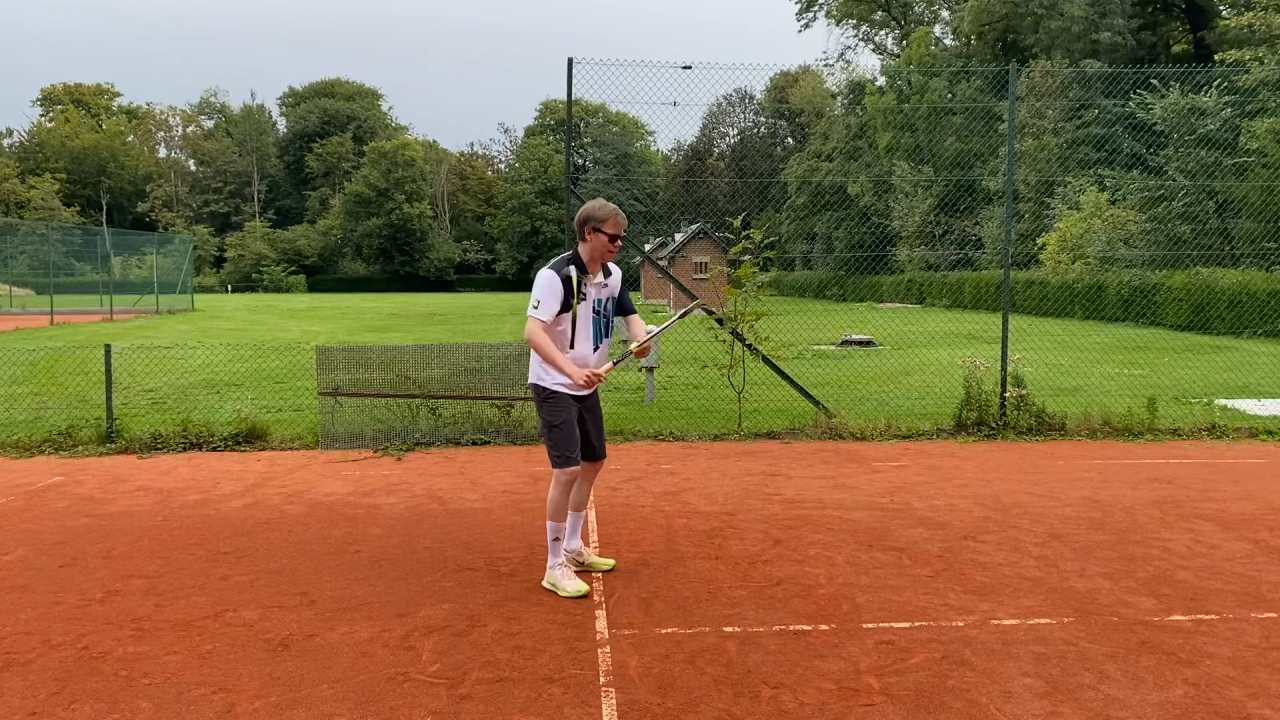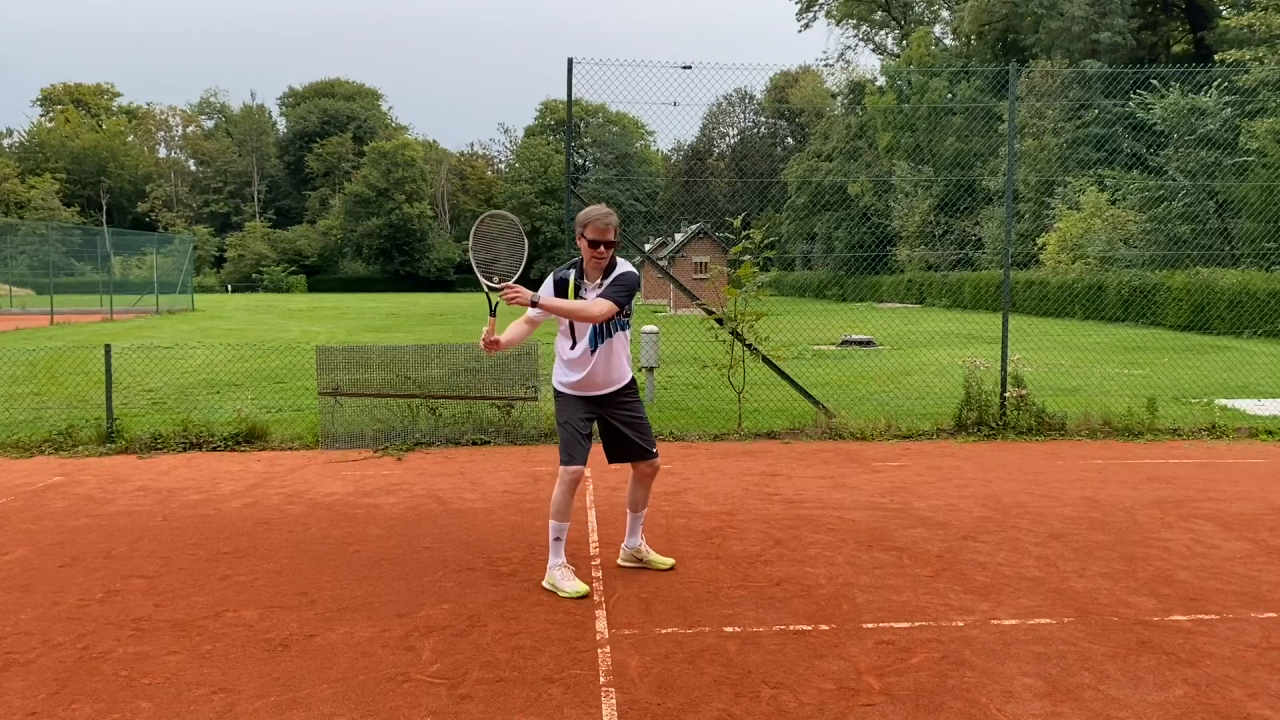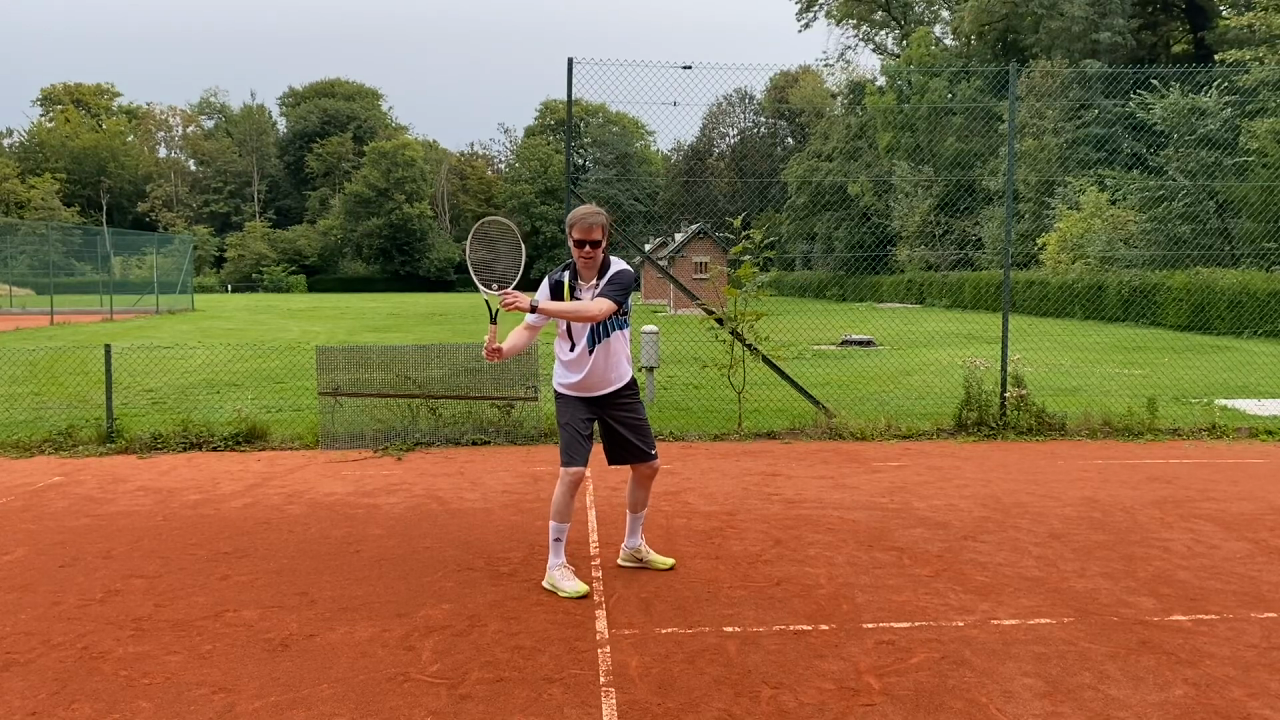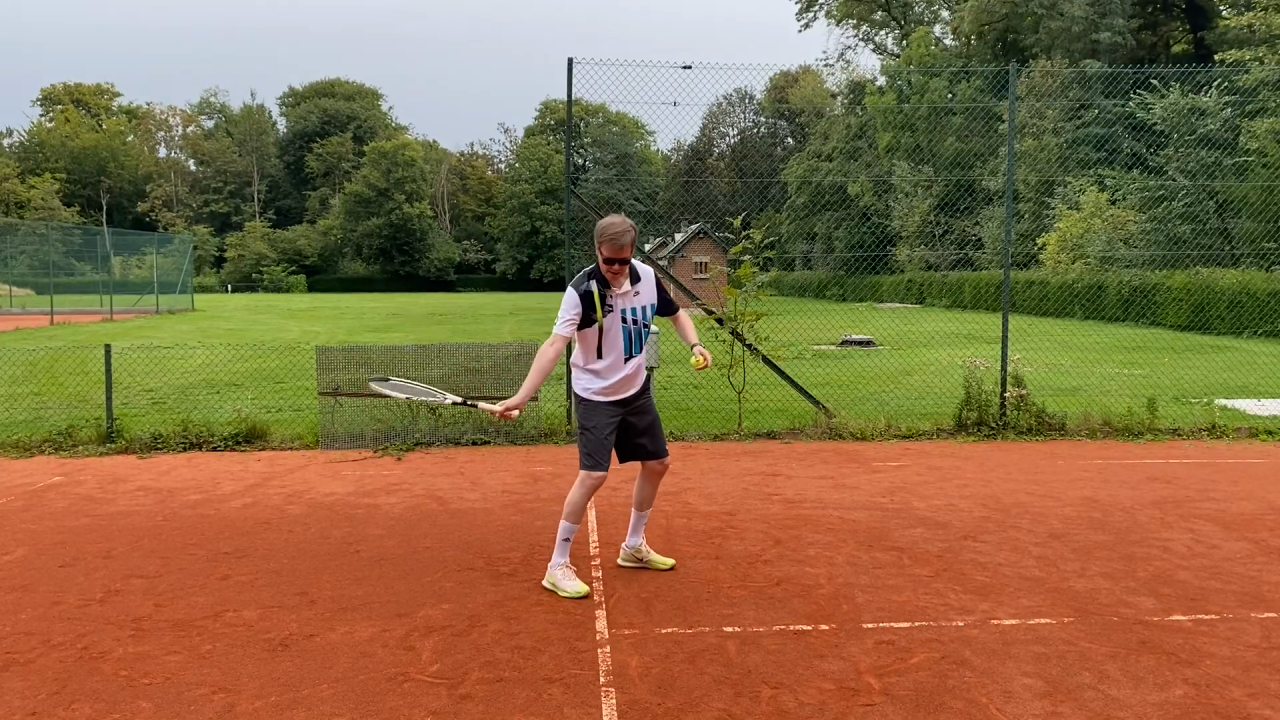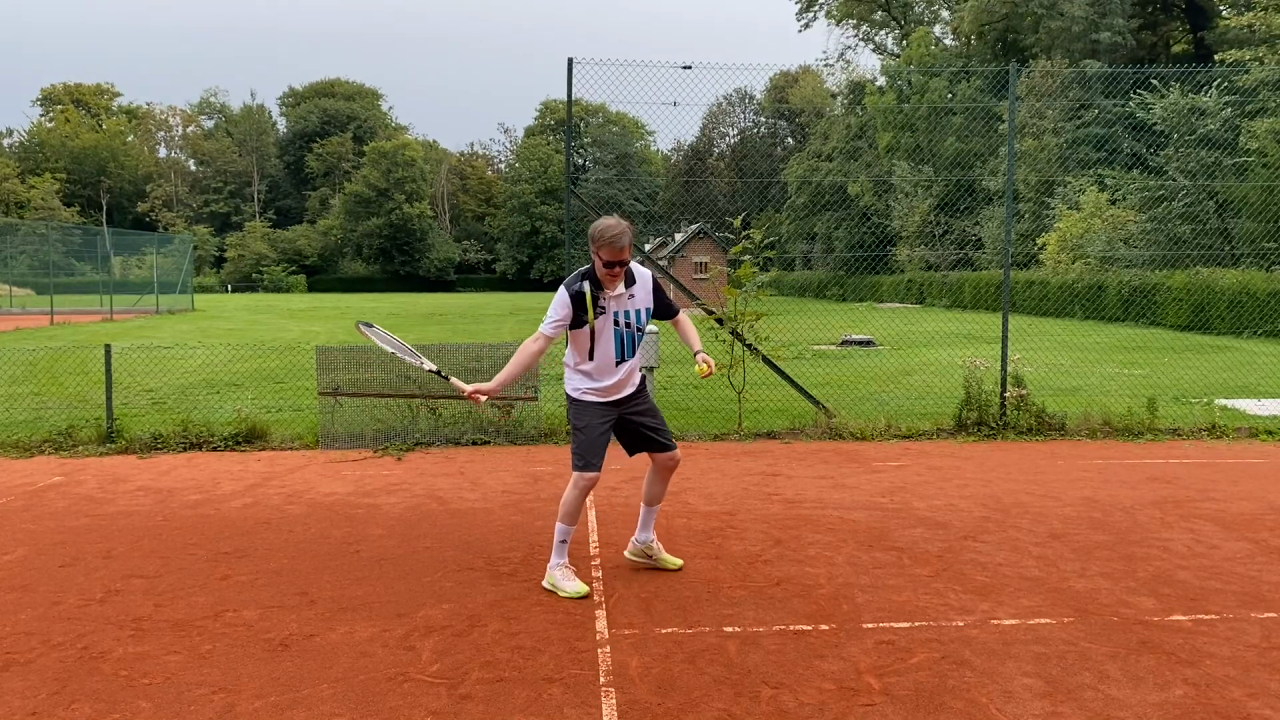
dt=1s
person 1, frame 1
left shoulder: (612, 275)
right shoulder: (556, 275)
left elbow: (629, 316)
right elbow: (533, 331)
left wrist: (640, 338)
right wrist: (568, 368)
left hip: (585, 388)
right hip: (556, 387)
left knee: (591, 464)
right knee: (566, 471)
left ankle: (572, 548)
right ankle: (555, 566)
person 1, frame 2
left shoulder: (626, 276)
right shoulder: (561, 278)
left elbow: (597, 312)
right elbow: (529, 322)
left wrist: (535, 298)
right wrist: (501, 340)
left hip: (619, 388)
right hip: (573, 391)
left knee: (648, 465)
right knee: (571, 472)
left ankle: (633, 546)
right ankle: (556, 567)
person 1, frame 3
left shoulder: (622, 274)
right shoulder: (556, 281)
left elbow: (596, 311)
right elbow: (528, 329)
left wrist: (534, 303)
right wrist: (503, 349)
left hip: (619, 389)
right hip: (573, 392)
left knee: (647, 466)
right knee: (572, 473)
left ankle: (633, 546)
right ankle: (556, 567)
person 1, frame 4
left shoulder: (647, 277)
right shoulder: (582, 290)
left elbow: (676, 313)
right elbow: (555, 345)
left wrist: (695, 344)
right wrist: (521, 396)
left hip: (636, 390)
right hip: (596, 396)
left knee: (657, 464)
right knee: (592, 475)
left ankle: (634, 546)
right ankle: (558, 566)
person 1, frame 5
left shoulder: (645, 279)
right shoulder: (574, 290)
left elbow: (677, 317)
right elbow: (538, 341)
left wrist: (698, 352)
right wrist: (495, 384)
left hip: (632, 390)
right hip: (589, 396)
left knee: (668, 457)
right knee: (586, 477)
left ankle: (644, 541)
right ankle: (557, 567)
